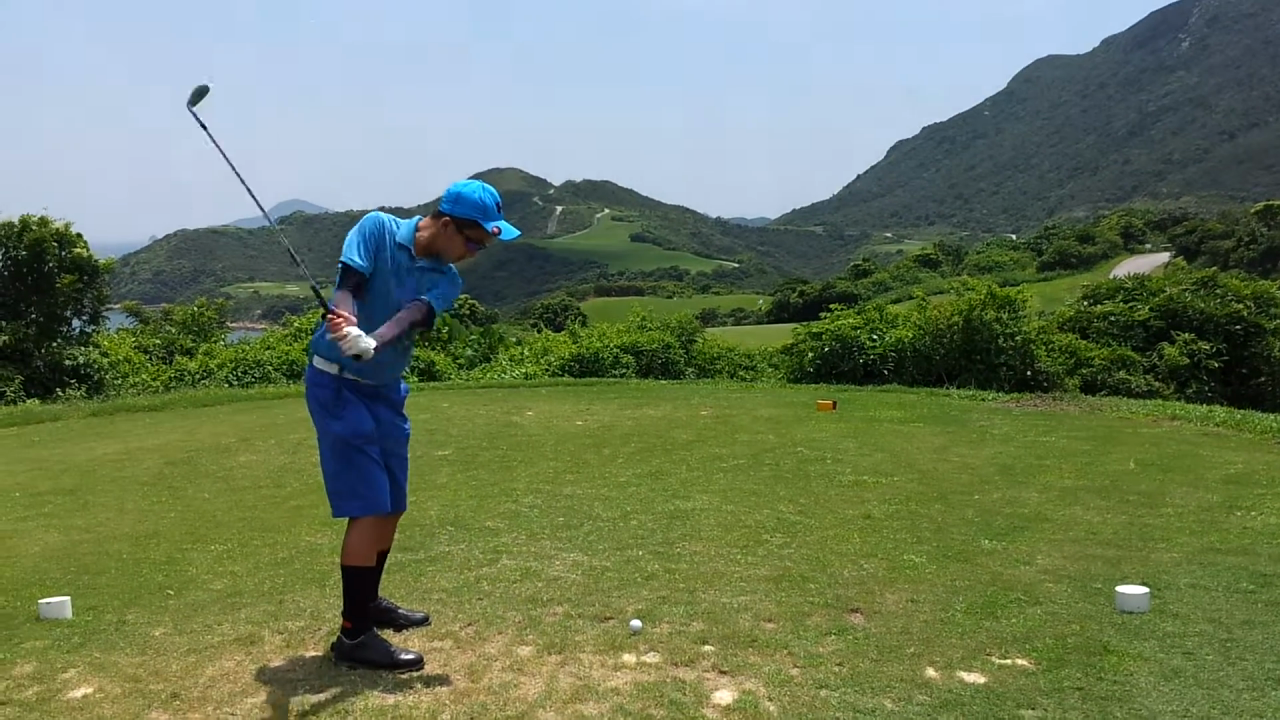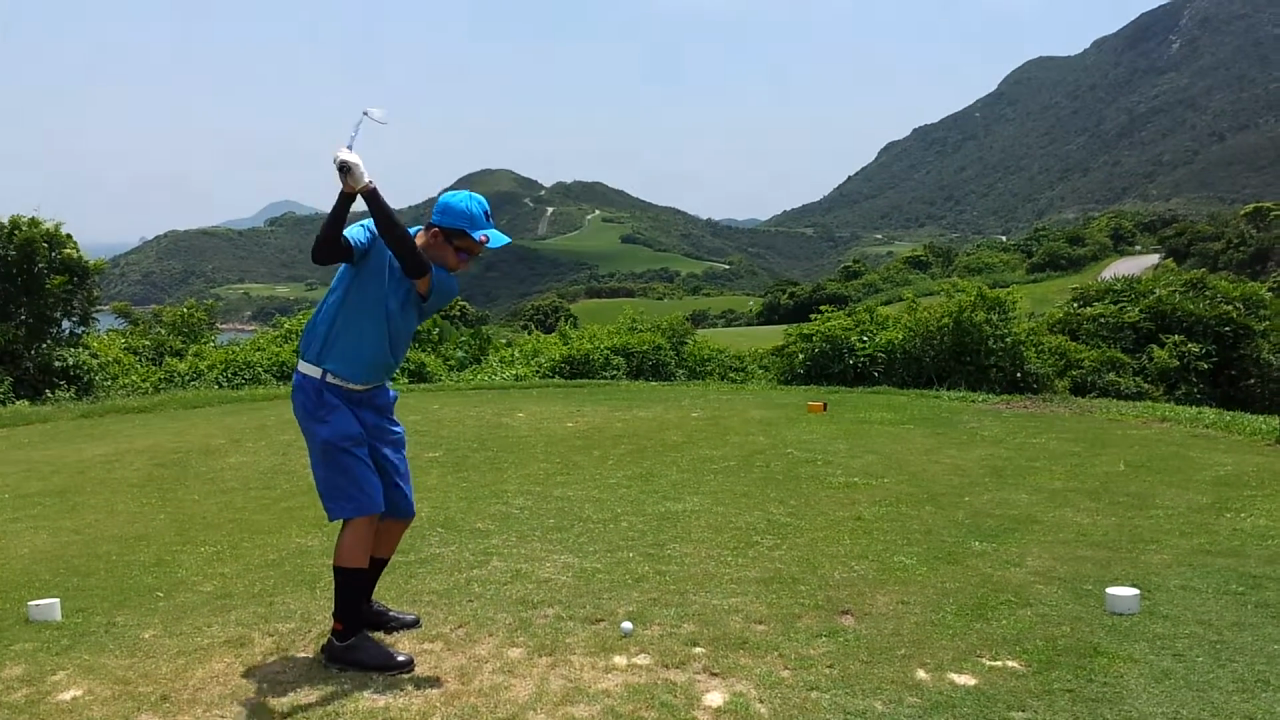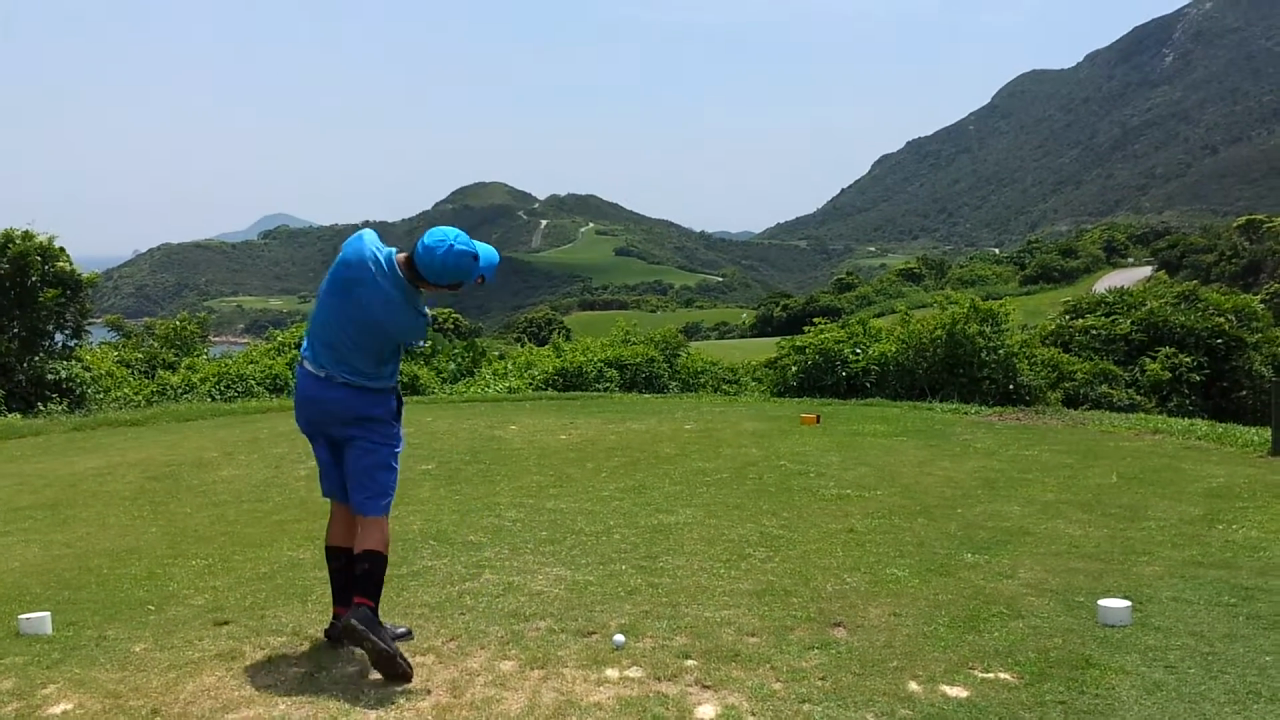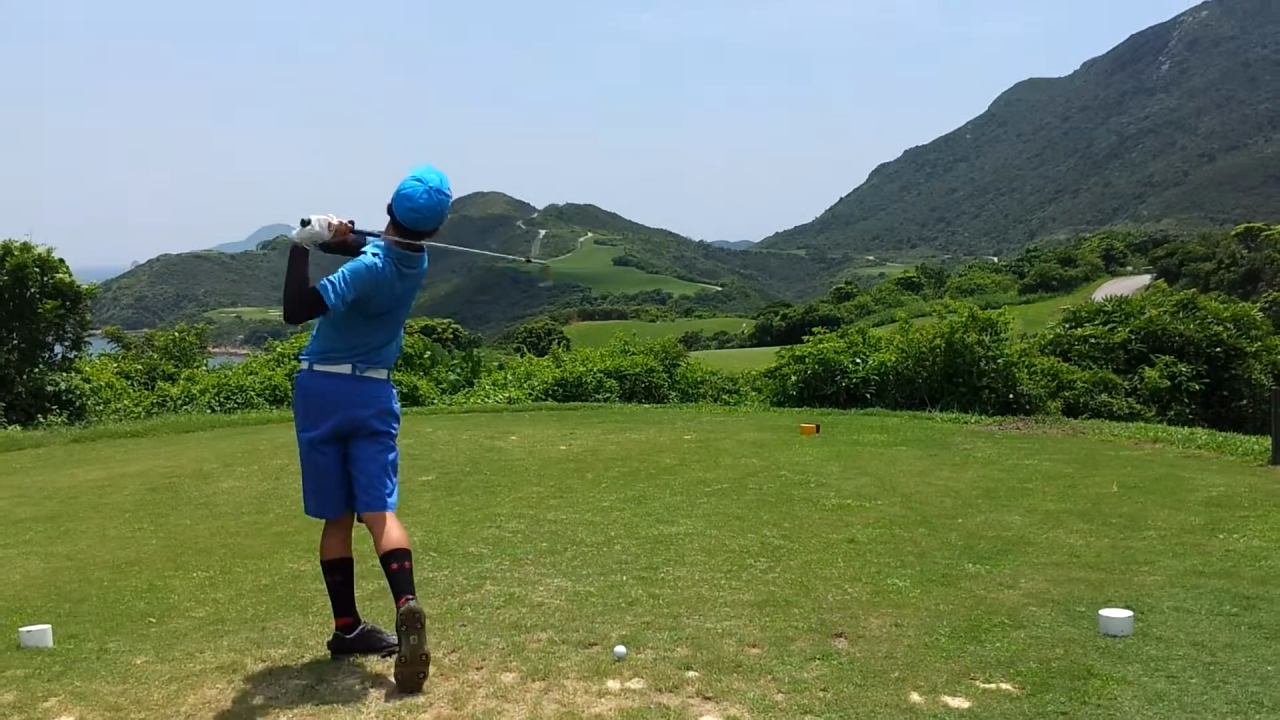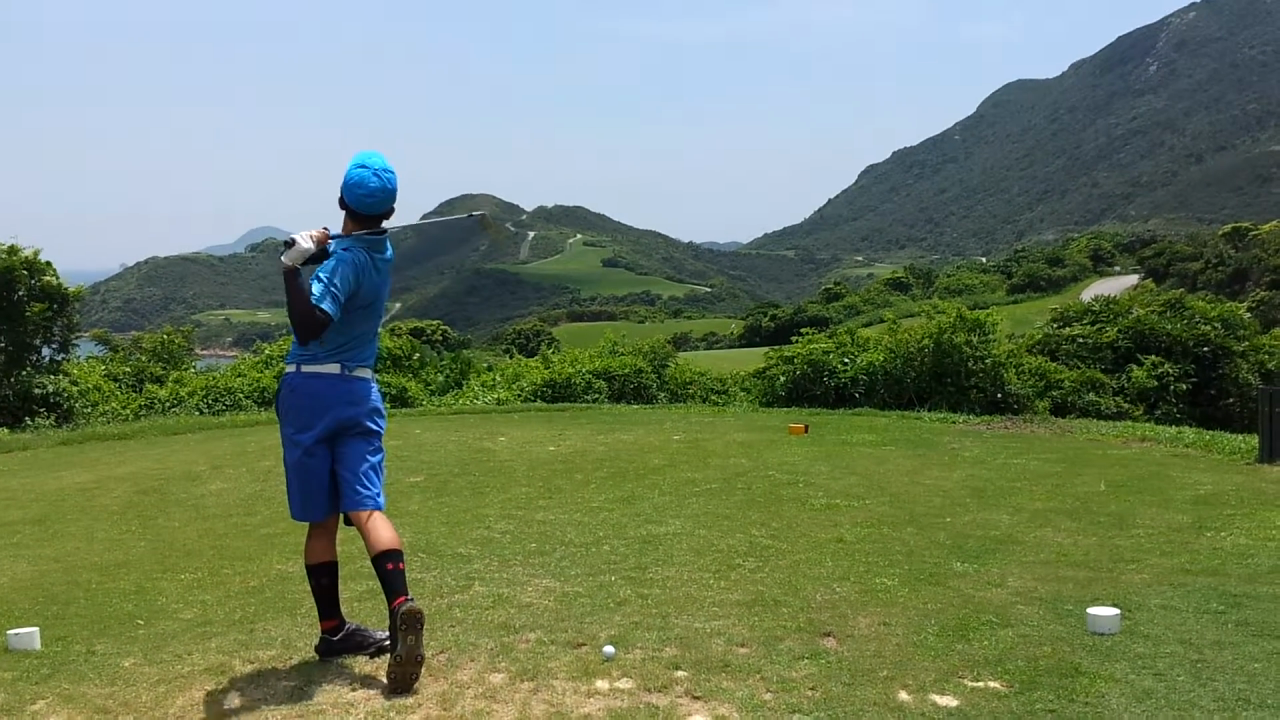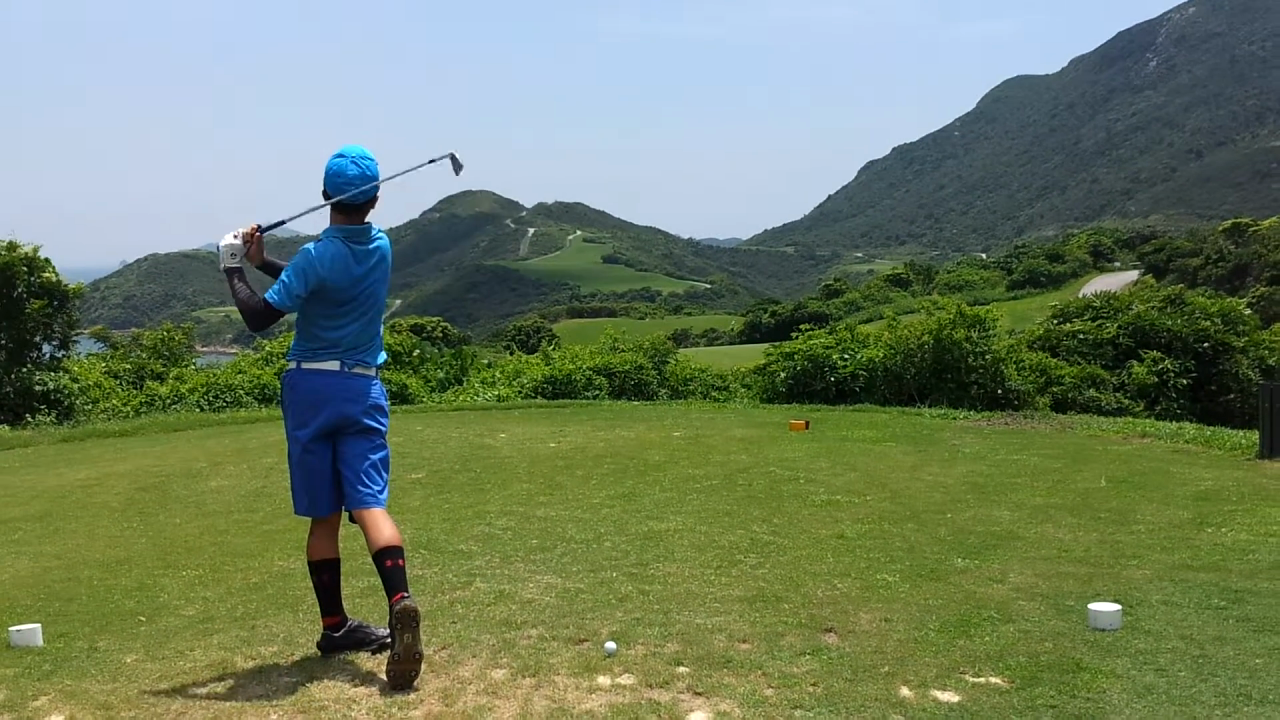
dt=0.4s
person 1, frame 1
left shoulder: (446, 281)
right shoulder: (377, 228)
left elbow: (411, 320)
right elbow: (348, 292)
left wrist: (370, 344)
right wrist: (345, 318)
left hip: (385, 389)
right hip: (338, 386)
left knee: (391, 506)
right knee: (368, 507)
left ankle: (367, 603)
right ankle: (354, 634)
person 1, frame 2
left shoulder: (441, 284)
right shoulder: (373, 231)
left elbow: (415, 268)
right elbow: (323, 255)
left wrist: (370, 189)
right wrist: (348, 194)
left hip: (373, 398)
right hip: (324, 393)
left knee: (397, 513)
right knee: (363, 509)
left ankle: (359, 603)
right ankle: (345, 637)
person 1, frame 3
left shoulder: (363, 244)
right shoulder: (412, 319)
left hip: (313, 388)
right hip: (367, 405)
left knee: (343, 503)
right knee: (371, 512)
left ankle: (344, 617)
right ankle: (362, 613)
person 1, frame 4
left shoulder: (365, 268)
right shoulder: (416, 260)
left elbow: (294, 311)
left wrist: (303, 245)
right wrist: (338, 236)
left hip: (321, 389)
right hip: (373, 393)
left knee: (336, 515)
right knee: (379, 509)
left ankle: (347, 627)
right ankle: (406, 606)
person 1, frame 5
left shoulder: (346, 261)
right shoulder: (379, 248)
left elbow: (307, 328)
right elbow: (327, 256)
left wrist: (294, 260)
right wrist: (306, 249)
left hip: (308, 391)
right hip: (358, 392)
left knee: (322, 518)
right knee: (367, 509)
left ankle: (333, 629)
right ankle: (401, 606)
person 1, frame 6
left shoulder: (314, 257)
right shoulder: (382, 247)
left elbow: (257, 318)
left wrist: (233, 266)
right wrist: (263, 260)
left hip: (310, 388)
right hip: (362, 388)
left knee: (323, 514)
right knee: (370, 503)
left ankle: (335, 625)
right ankle: (400, 601)
